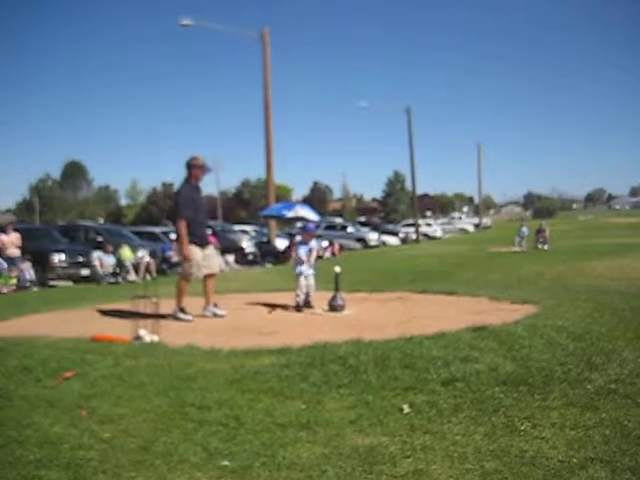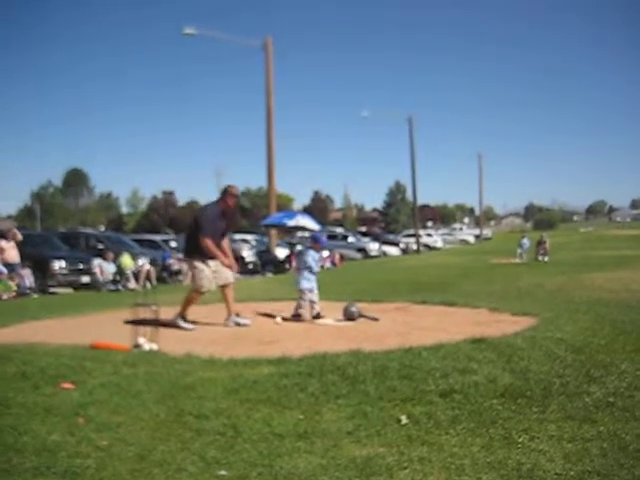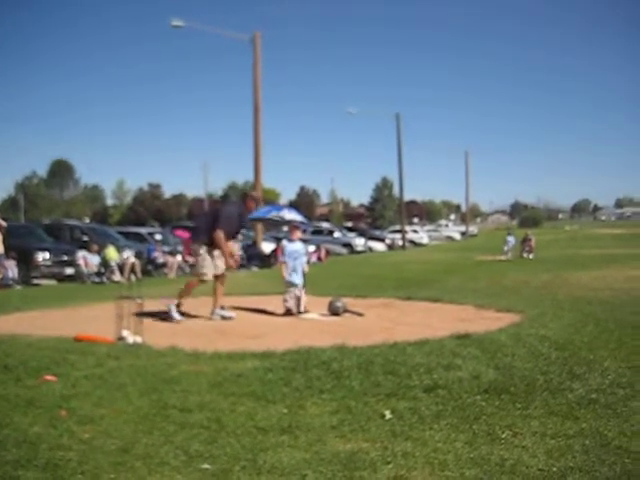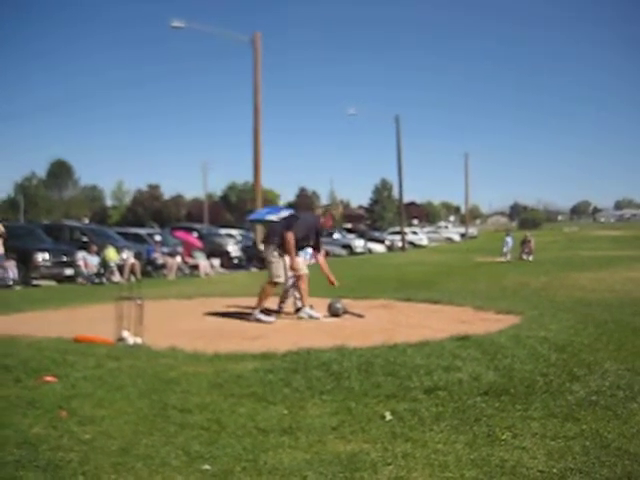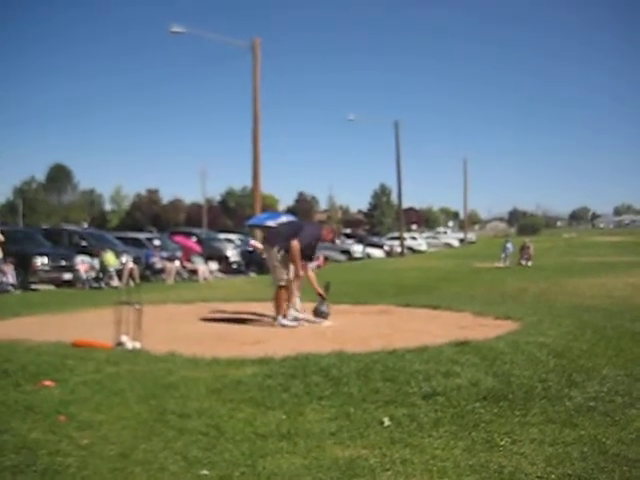
dt=1s
person 1, frame 1
left shoulder: (196, 189)
right shoulder: (184, 192)
right elbow: (181, 221)
right wrist: (184, 245)
left hip: (203, 240)
right hip: (191, 242)
left knee: (211, 271)
right knee: (187, 275)
left ankle: (209, 306)
right ankle: (179, 308)
person 1, frame 2
left shoulder: (226, 214)
right shoulder: (208, 212)
left elbow: (224, 239)
right elbow: (204, 240)
left wrist: (231, 259)
right wrist: (221, 258)
left hip: (213, 255)
right hip: (197, 256)
left knee: (227, 281)
right knee: (201, 288)
left ankle: (232, 317)
right ankle: (180, 316)
person 1, frame 3
left shoulder: (240, 216)
right shoulder: (229, 211)
left elbow: (229, 238)
right elbow: (218, 233)
left wrist: (233, 256)
right wrist: (226, 257)
left hip: (212, 244)
right hip: (202, 241)
left knee: (221, 274)
right knee: (204, 276)
left ankle: (217, 310)
right ankle: (176, 305)
person 1, frame 4
left shoulder: (317, 229)
right shoulder: (308, 219)
left elbow: (319, 255)
right elbow: (289, 235)
left wrist: (329, 276)
right wrist: (293, 259)
left hip: (287, 249)
right hip: (275, 245)
left knee: (303, 273)
right knee: (276, 279)
left ankle: (304, 308)
right ankle: (257, 311)
person 1, frame 5
left shoulder: (313, 240)
right shoulder: (313, 231)
left elbow: (306, 266)
right elbow: (294, 244)
left wrist: (317, 288)
right wrist: (298, 269)
left hip: (278, 247)
right hip: (275, 246)
left knee: (292, 278)
right knee: (284, 282)
left ankle: (287, 312)
right ankle: (280, 317)
